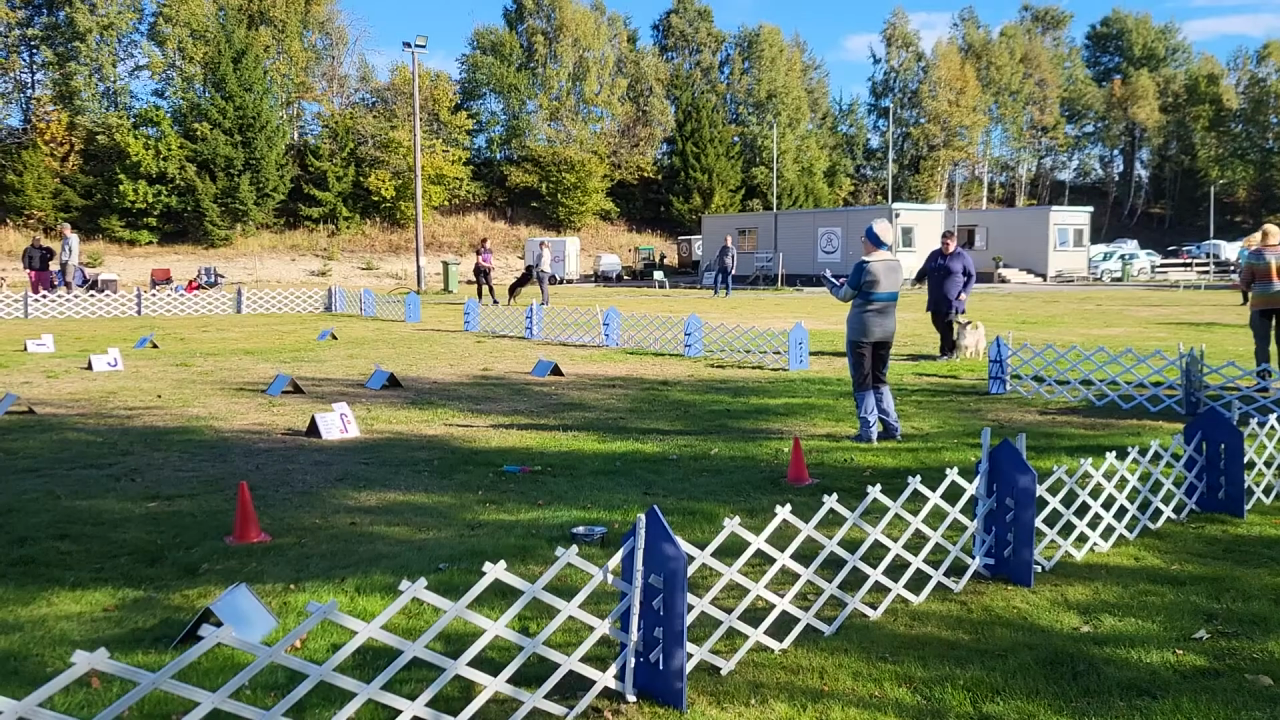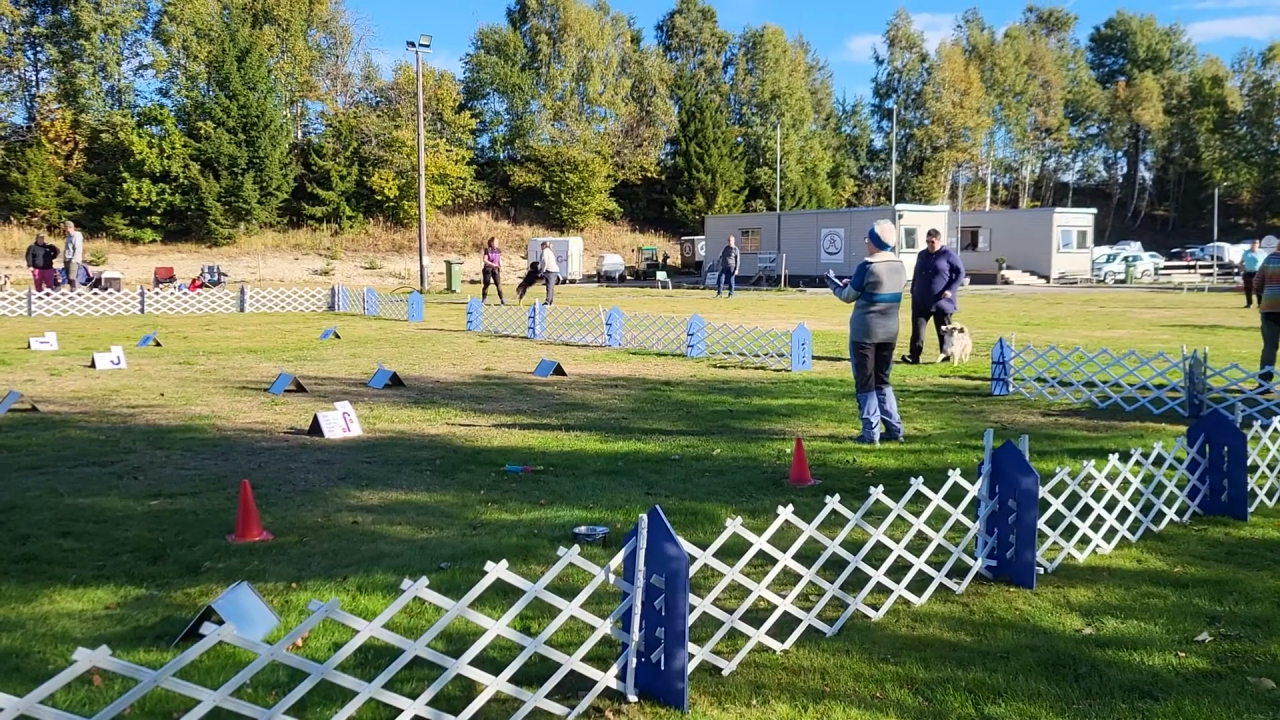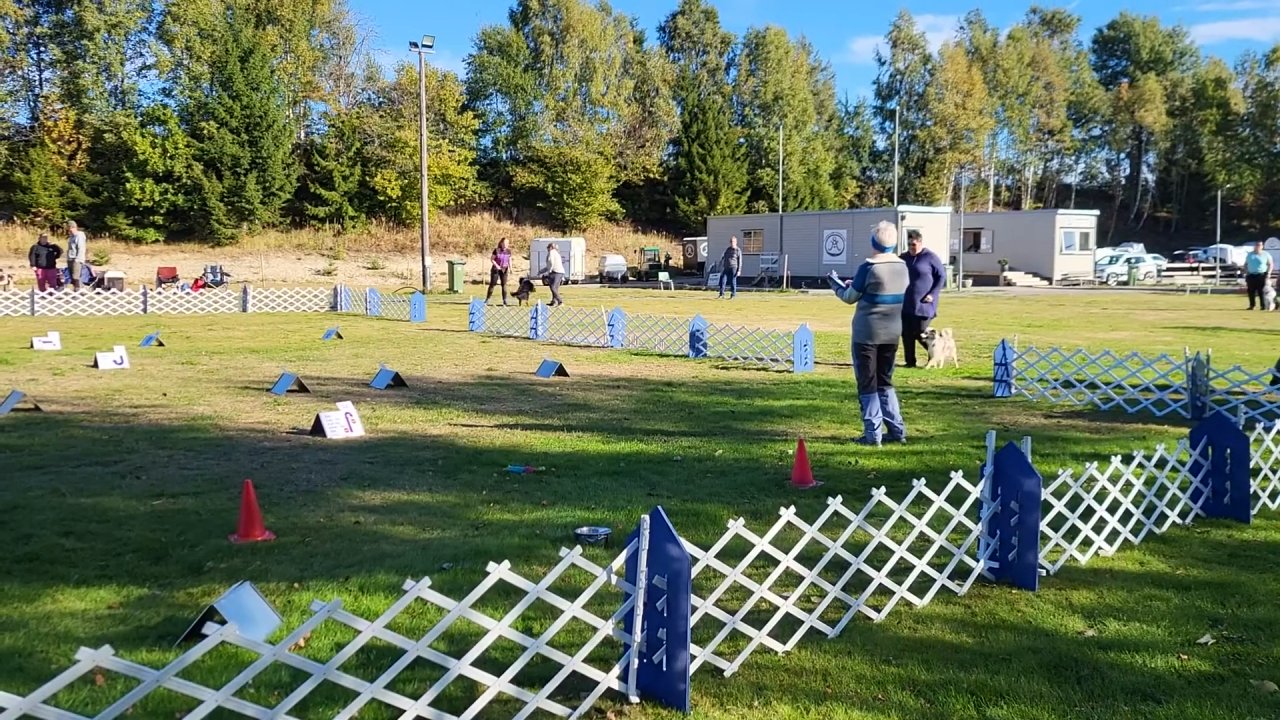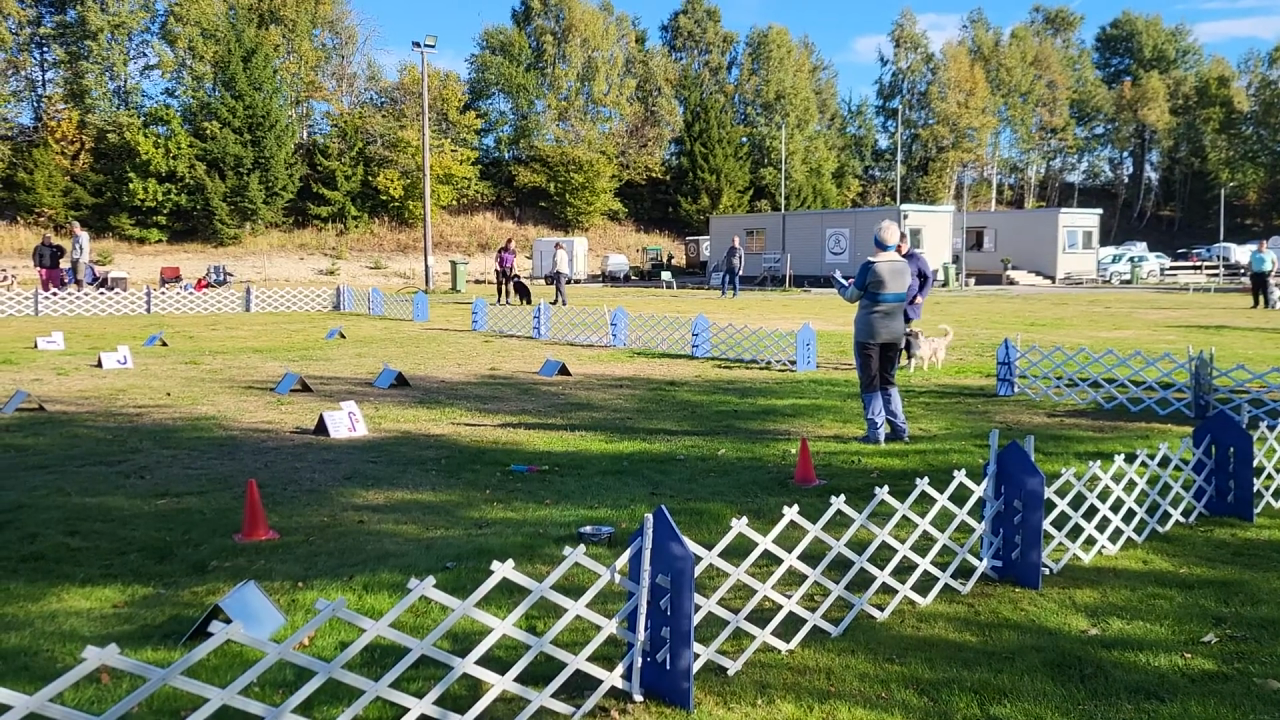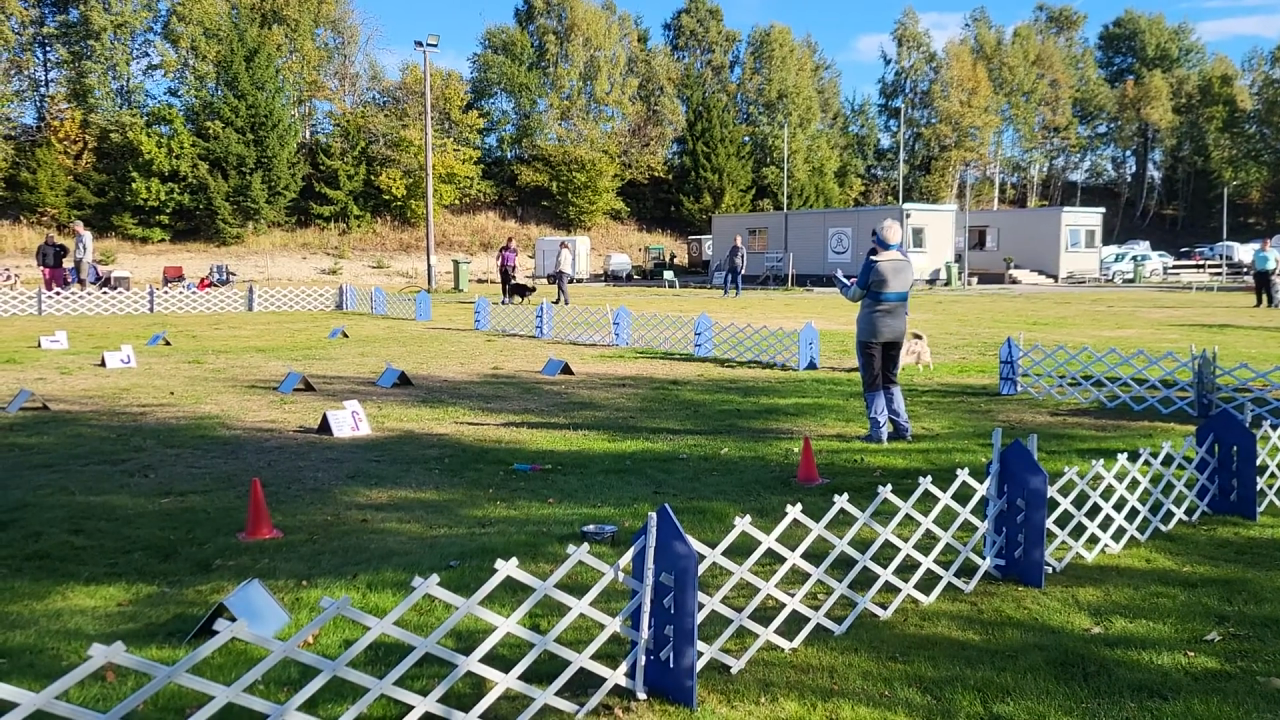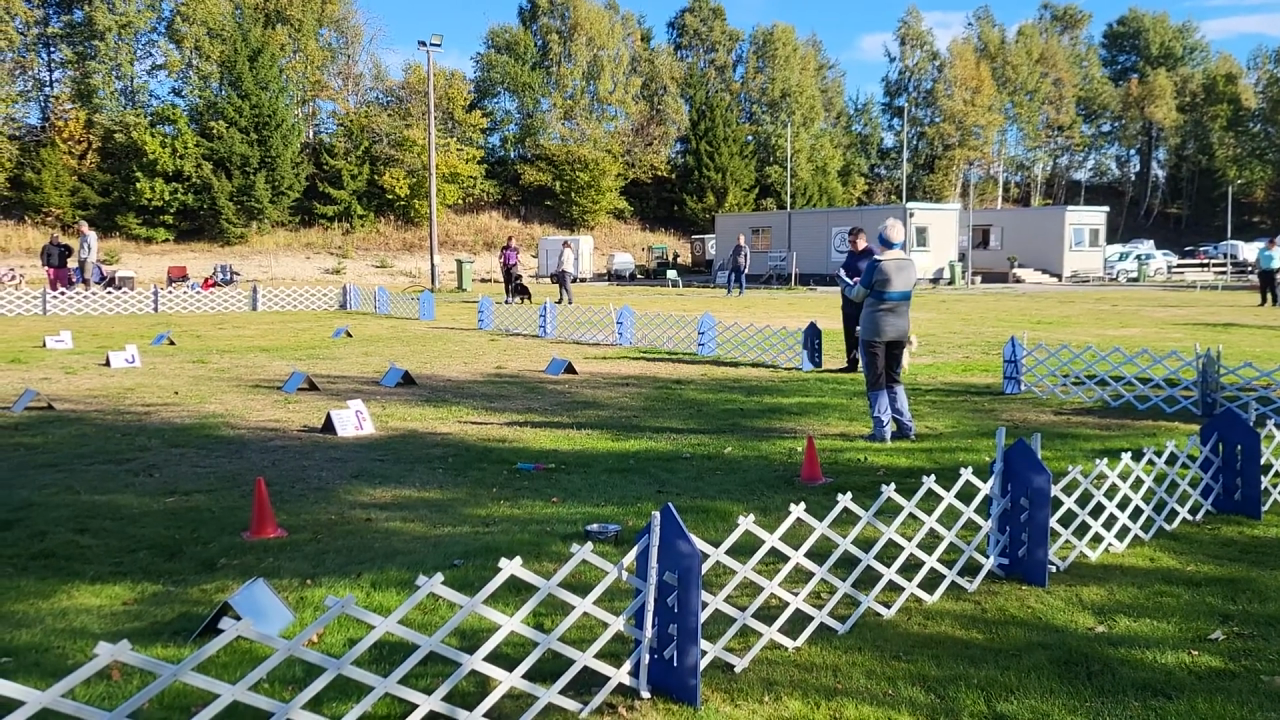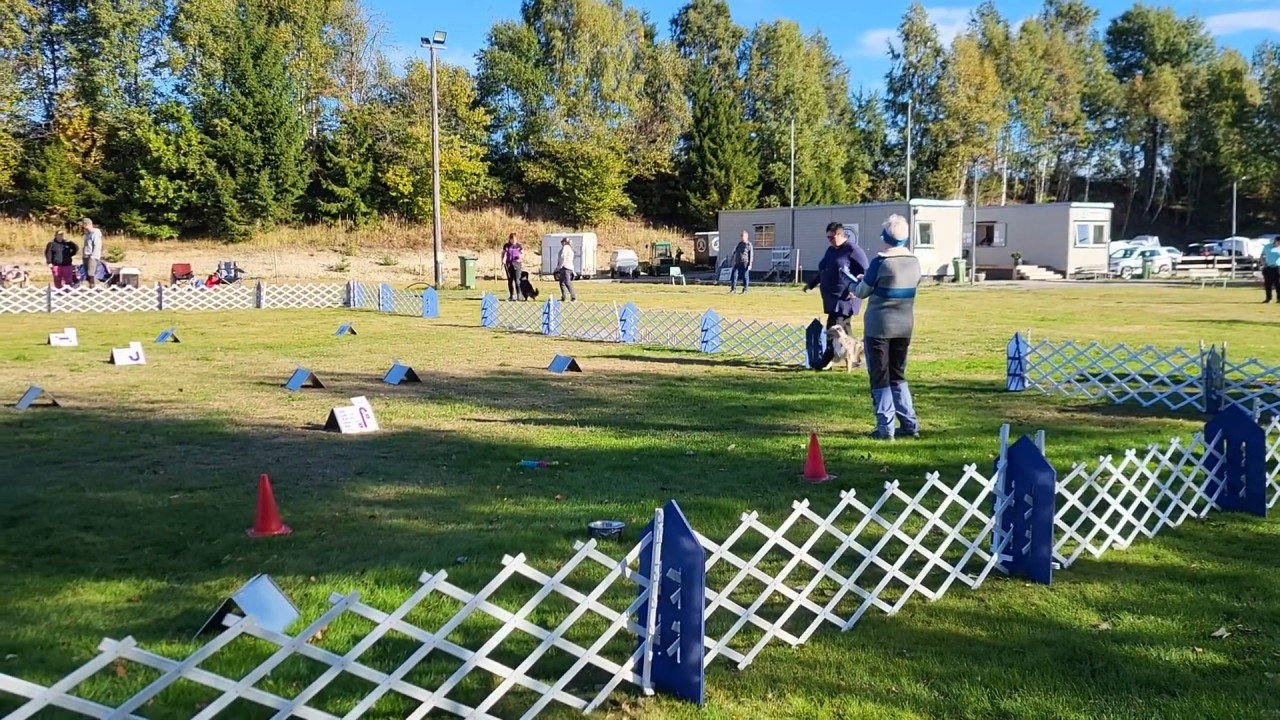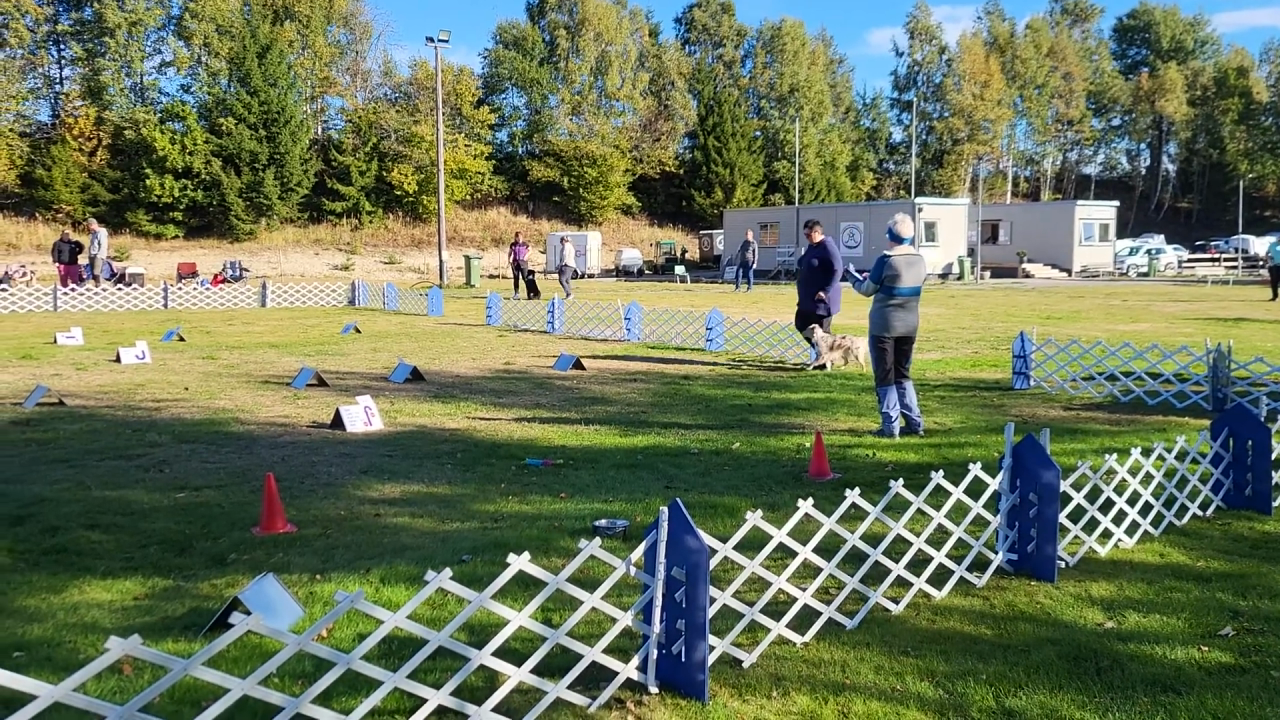
dt=0.3s
person 1, frame 1
left shoulder: (864, 265)
right shoulder: (896, 266)
left elbow: (846, 296)
left wrist: (830, 282)
right wrist: (849, 283)
left hip: (862, 330)
right hip: (886, 330)
left knee: (862, 382)
right knee: (880, 379)
left ankle: (868, 432)
right ankle: (892, 428)
person 1, frame 2
left shoulder: (867, 267)
right shoulder: (899, 267)
left elbow: (848, 297)
left wrist: (833, 283)
right wrist: (852, 284)
left hip: (865, 331)
right hip: (890, 331)
left knee: (865, 383)
right knee: (882, 381)
left ankle: (871, 433)
right ankle: (895, 429)
person 1, frame 3
left shoulder: (869, 267)
right shoulder: (902, 268)
left elbow: (850, 297)
left wrist: (836, 283)
left hip: (867, 332)
right hip: (892, 332)
left knee: (868, 384)
right knee: (884, 382)
left ankle: (872, 434)
right ankle: (896, 430)
person 1, frame 4
left shoulder: (870, 266)
right shoulder: (904, 267)
left elbow: (852, 297)
left wrist: (840, 282)
left hip: (869, 331)
right hip: (895, 332)
left knee: (870, 383)
right knee: (888, 381)
left ankle: (875, 433)
right ankle: (899, 430)
person 1, frame 5
left shoulder: (872, 265)
right shoulder: (906, 266)
left elbow: (854, 296)
left wrist: (842, 282)
left hip: (871, 330)
right hip: (897, 331)
left knee: (872, 382)
right knee: (890, 380)
left ankle: (878, 432)
right ankle: (902, 428)
person 1, frame 6
left shoulder: (877, 265)
right shoulder: (910, 265)
left elbow: (858, 296)
left wrist: (846, 283)
left hip: (874, 330)
right hip: (900, 330)
left knee: (876, 381)
right knee: (894, 379)
left ankle: (882, 431)
right ankle: (906, 428)
person 1, frame 7
left shoulder: (881, 262)
right shoulder: (914, 263)
left elbow: (862, 292)
left hip: (879, 327)
right hip: (904, 327)
left knee: (880, 378)
right knee: (898, 376)
left ankle: (886, 428)
right ankle: (910, 425)
person 1, frame 8
left shoulder: (886, 261)
right shoulder: (920, 261)
left elbow: (867, 290)
left wrist: (856, 278)
left hip: (884, 325)
right hip: (909, 326)
left knee: (885, 377)
right knee: (902, 375)
left ankle: (890, 426)
right ankle: (915, 423)
